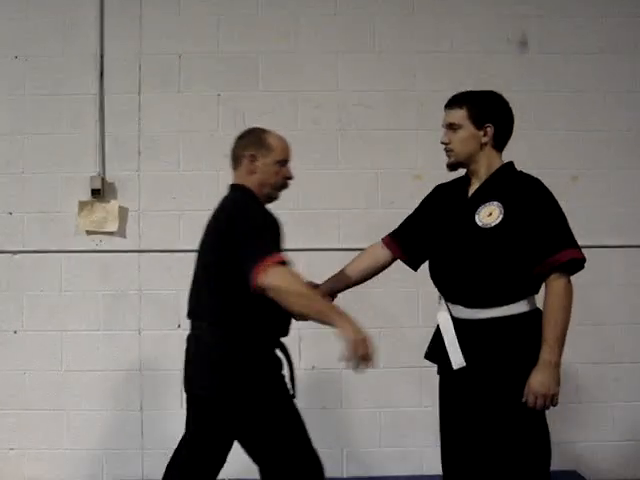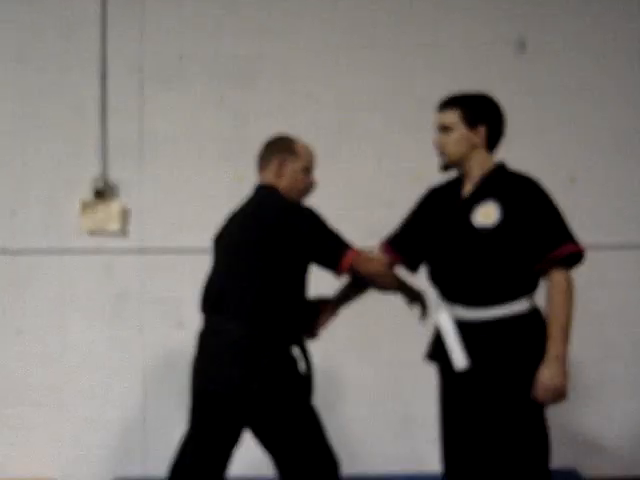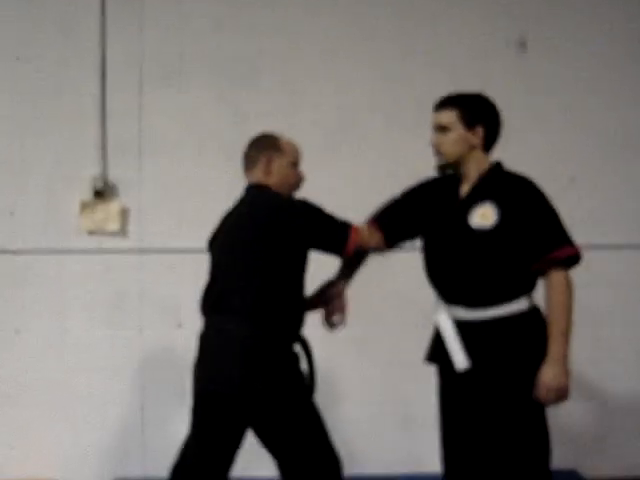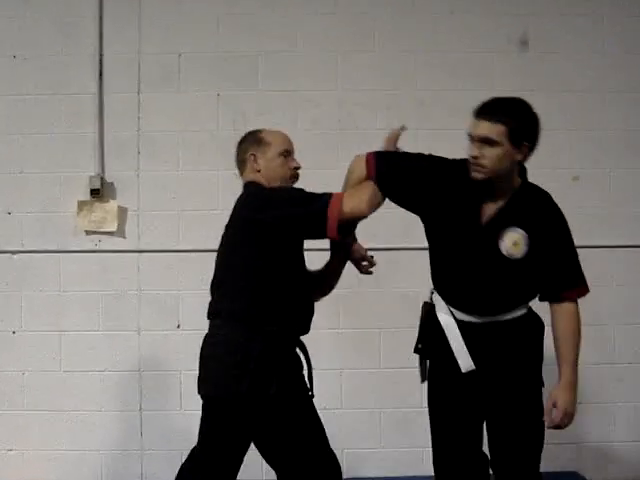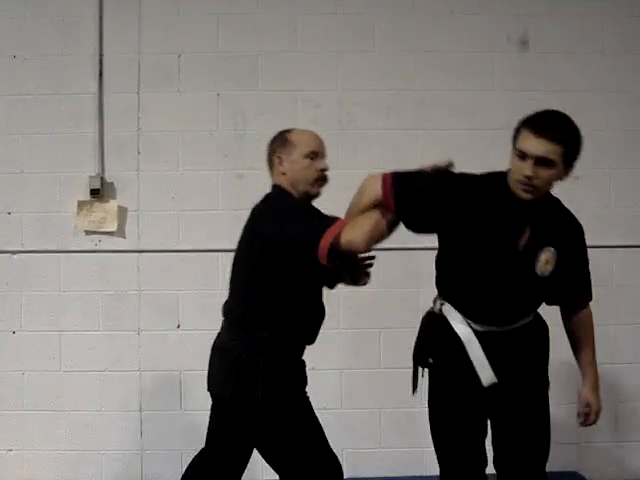
dt=0.3s
person 1, frame 1
left shoulder: (525, 195)
right shoulder: (443, 198)
left elbow: (558, 280)
right elbow: (386, 250)
left wrist: (548, 364)
right wrist: (326, 289)
left hip: (511, 348)
right hip: (458, 348)
person 1, frame 2
left shoulder: (520, 193)
right shoulder: (438, 201)
left elbow: (557, 274)
right elbow: (388, 256)
left wrist: (555, 358)
right wrist: (334, 304)
left hip: (512, 345)
right hip: (460, 347)
person 1, frame 3
left shoulder: (517, 194)
right shoulder: (430, 196)
left elbow: (556, 274)
right elbow: (373, 232)
left wrist: (557, 359)
right wrist: (339, 283)
left hip: (513, 343)
right hip: (457, 346)
person 1, frame 4
left shoulder: (541, 214)
right shoulder: (440, 181)
left elbow: (564, 299)
right elbow: (363, 166)
left wrist: (567, 382)
left hip: (510, 345)
right hip: (450, 340)
person 1, frame 5
left shoulder: (565, 230)
right shoulder: (465, 195)
left elbow: (575, 306)
right elbow: (376, 187)
left wrist: (589, 378)
left hip: (521, 351)
right hip: (455, 343)
person 2, frame 1
left shoulder: (228, 215)
right shoulder: (249, 216)
right elbow: (270, 277)
left wrist: (306, 299)
right wrist: (342, 321)
left hip: (206, 357)
right hip: (239, 363)
person 2, frame 2
left shoulder: (240, 219)
right shoulder: (288, 215)
right elbow: (362, 265)
left wrist: (305, 308)
right wrist: (408, 290)
left hip: (215, 353)
right hip: (258, 359)
person 2, frame 3
left shoulder: (232, 222)
right shoulder: (284, 212)
right elbow: (363, 239)
left wrist: (313, 303)
left hip: (217, 352)
right hip: (259, 357)
person 2, frame 4
left shoulder: (253, 217)
right shoulder: (267, 205)
left elbow: (298, 291)
right elbow: (354, 206)
left wrist: (340, 258)
left hip: (224, 356)
right hip: (259, 360)
person 2, frame 5
left shoulder: (289, 216)
right shoulder: (279, 214)
left elbow: (353, 272)
right elbow: (355, 237)
left wrist: (356, 263)
left hip: (240, 361)
right hip: (259, 368)
